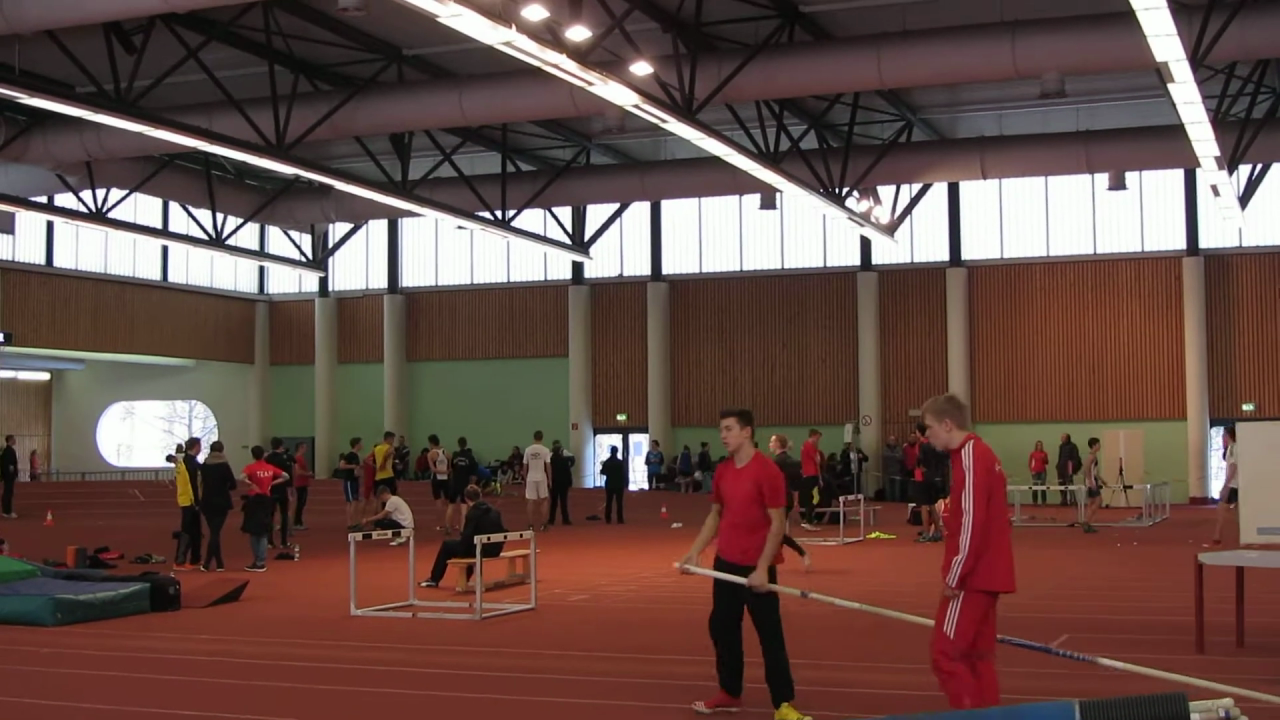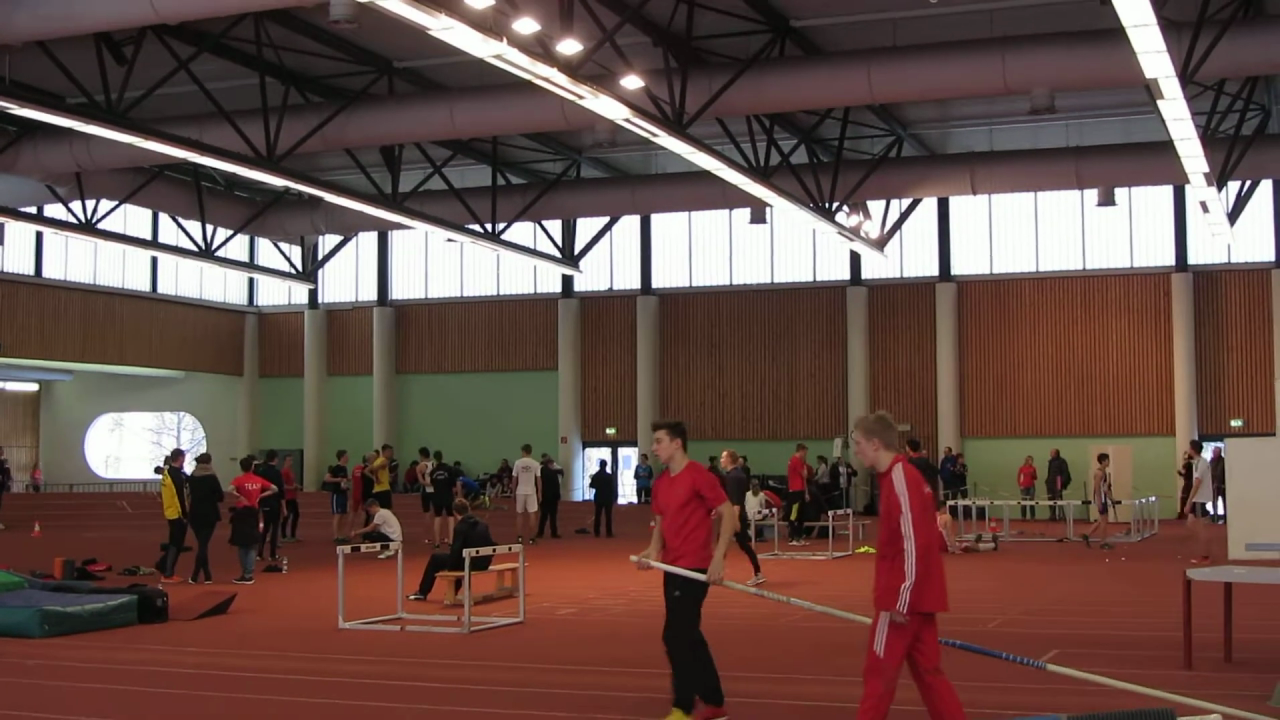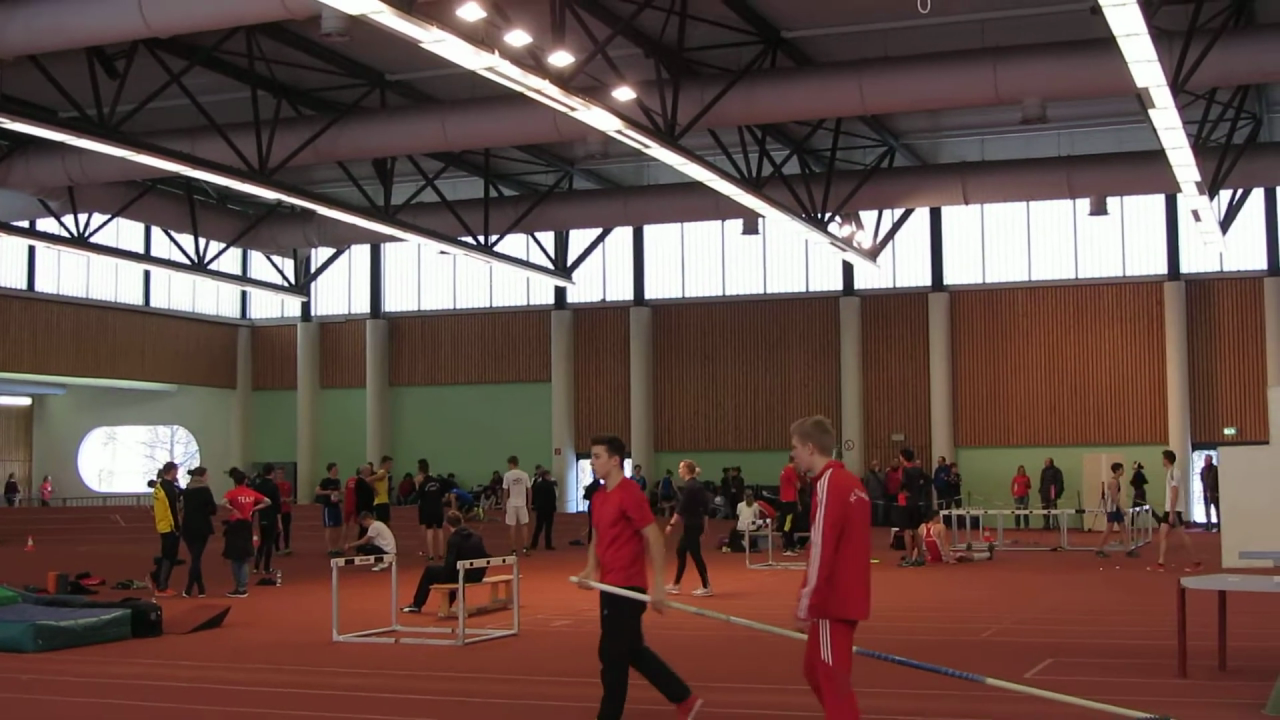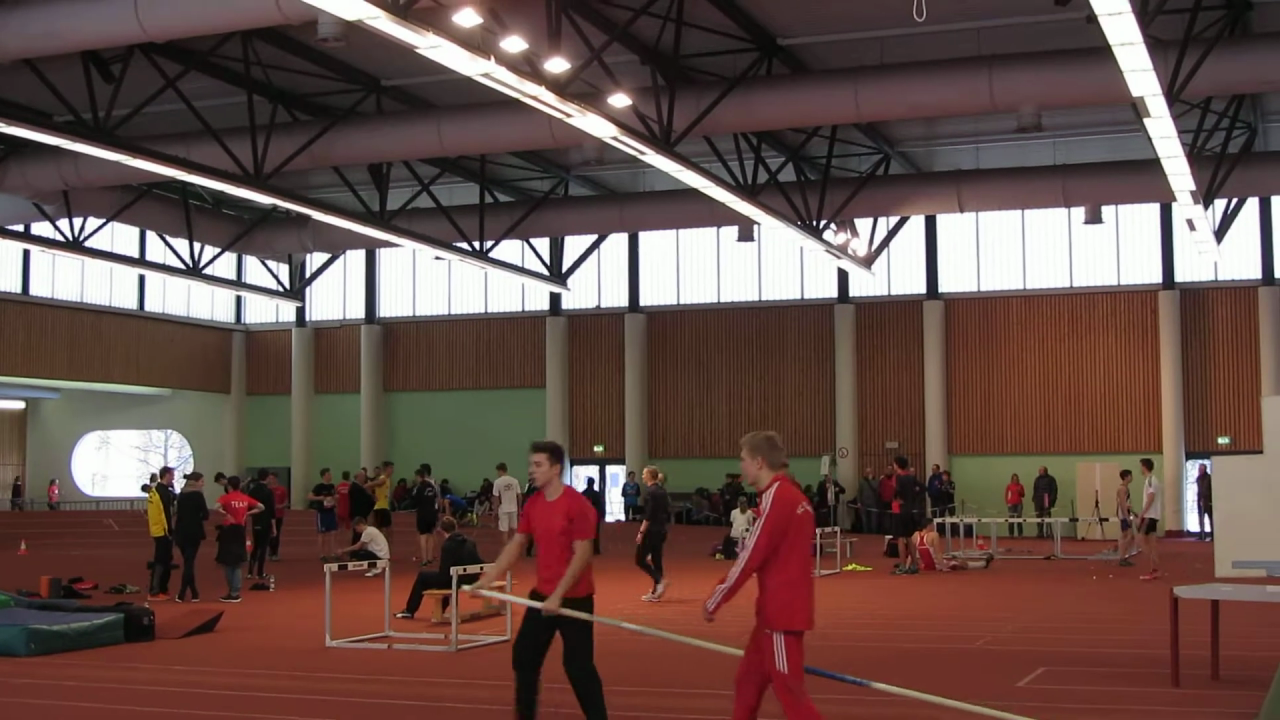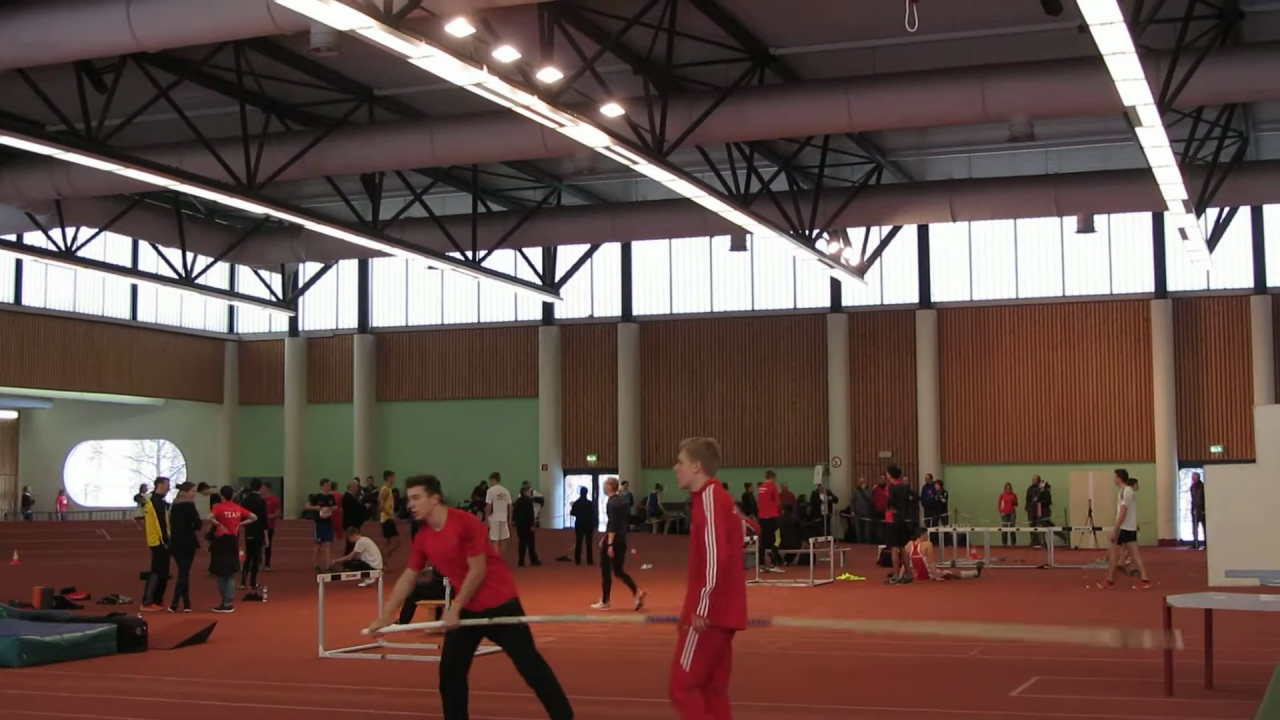
dt=0.4s
person 1, frame 1
left shoulder: (969, 456)
right shoulder: (980, 455)
left elbow: (971, 522)
left wrist: (954, 575)
right wrist: (954, 570)
left hip: (972, 575)
right hip: (986, 572)
left knee: (945, 653)
right knee: (977, 654)
person 1, frame 2
left shoulder: (899, 479)
right shoulder: (903, 476)
left elbow: (914, 543)
left wrist: (902, 598)
left hip: (903, 596)
right hip: (919, 596)
left knee: (879, 673)
right knee: (927, 671)
person 1, frame 3
left shoulder: (829, 484)
right shoulder: (848, 480)
left elbow: (821, 550)
left wrist: (803, 605)
left hip: (834, 599)
right hip: (847, 595)
left knee: (832, 679)
right knee: (815, 670)
person 1, frame 4
left shoulder: (774, 498)
right shoulder: (792, 496)
left elbow: (750, 557)
left wrist: (714, 600)
left hip: (780, 610)
right hip: (780, 607)
left knee: (788, 687)
right knee: (749, 679)
person 1, frame 5
left shoulder: (709, 497)
right shoulder: (718, 498)
left elbow: (716, 556)
left wrist: (701, 607)
right wrist: (692, 608)
left hip: (710, 614)
right hip: (723, 611)
left knee: (682, 687)
right knee: (712, 687)
person 2, frame 1
left shoulder: (766, 471)
right shoulder: (722, 471)
left elbow: (778, 522)
left wrist: (763, 568)
right wrist: (695, 550)
left hip: (755, 567)
right hip: (725, 562)
left knee: (770, 634)
right knee: (721, 626)
right ankle: (730, 693)
person 2, frame 2
left shoulder: (699, 476)
right shoulder: (660, 483)
left elbow: (728, 515)
left wrist: (718, 558)
right wrist: (652, 550)
left hip: (693, 569)
right hip: (673, 569)
left knee: (676, 638)
right knee: (688, 638)
person 2, frame 3
left shoulder: (629, 495)
right shoulder: (598, 496)
left elbow: (654, 538)
left wrist: (657, 586)
right wrist: (591, 569)
left hip: (624, 587)
right hip: (612, 586)
left knee: (611, 654)
right knee: (633, 651)
person 2, frame 4
left shoulder: (578, 504)
right shoulder: (532, 505)
left elbow: (582, 554)
right elbow: (516, 545)
left wrist: (558, 594)
right wrist: (489, 577)
left hip: (575, 596)
right hip: (544, 593)
left knee: (577, 663)
right knee: (523, 655)
person 2, frame 5
left shoulder: (467, 523)
right shoulder: (422, 538)
left elbow: (479, 571)
right elbow: (408, 577)
left wrist: (454, 609)
right wrist: (384, 617)
left hip: (502, 604)
right hip: (466, 609)
left knee: (531, 666)
right knee: (450, 671)
